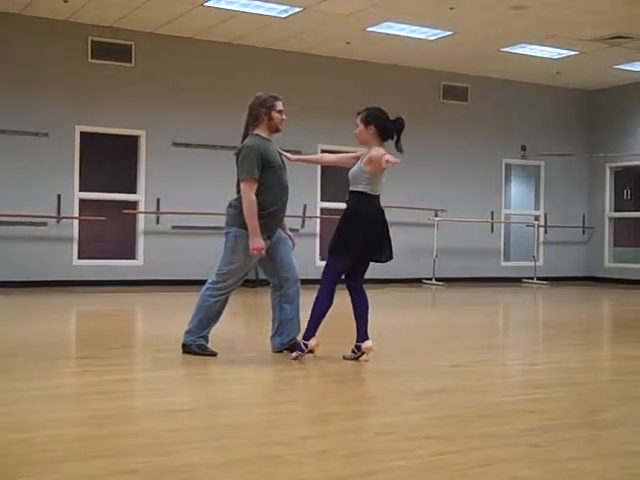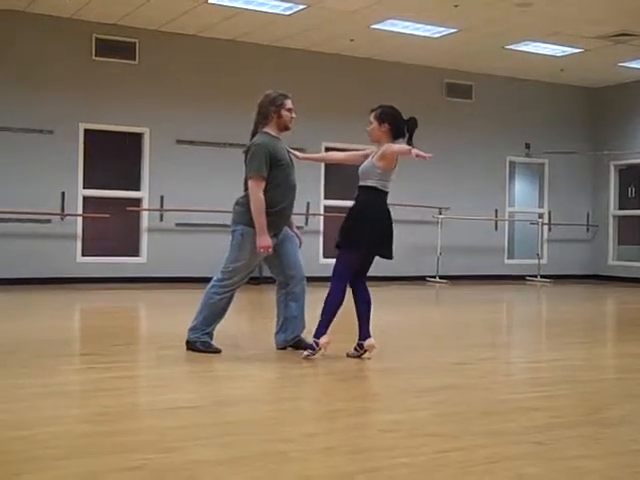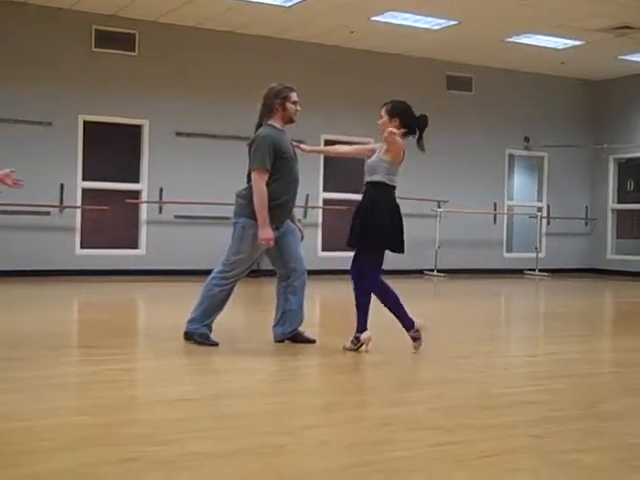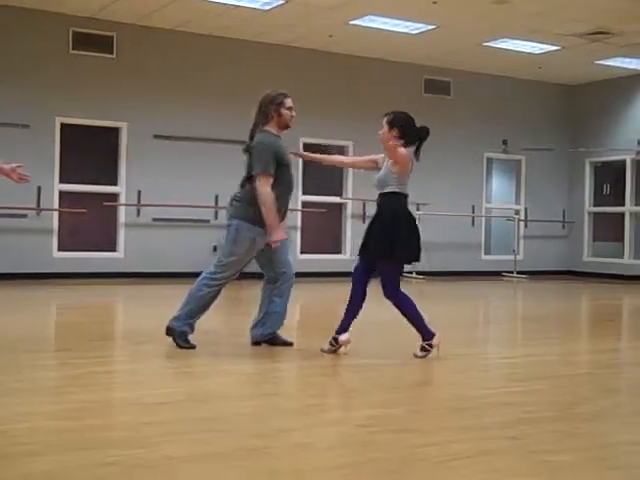
dt=0.4s
person 1, frame 1
left shoulder: (270, 146)
right shoulder: (253, 147)
right elbow: (247, 193)
left wrist: (284, 228)
right wrist: (254, 235)
left hip: (272, 231)
right hip: (246, 231)
left knee: (288, 282)
right knee: (222, 285)
left ankle: (285, 339)
right ankle: (194, 339)
person 1, frame 2
left shoulder: (278, 144)
right shoulder: (261, 145)
right elbow: (255, 191)
left wrist: (291, 226)
right wrist: (261, 233)
left hip: (278, 229)
right hip: (253, 228)
left knee: (294, 279)
right knee: (227, 282)
left ankle: (290, 336)
right ankle: (198, 335)
person 1, frame 3
left shoulder: (283, 137)
right shoulder: (266, 137)
right elbow: (258, 183)
left wrist: (293, 219)
right wrist: (263, 226)
left hip: (280, 222)
right hip: (254, 220)
left knee: (294, 272)
right knee: (228, 274)
left ankle: (287, 329)
right ankle: (197, 327)
person 1, frame 4
left shoulder: (274, 143)
right shoulder: (266, 143)
right elbow: (263, 188)
left wrist: (277, 225)
right wrist: (275, 228)
left hip: (266, 224)
right hip: (249, 221)
left knee: (282, 275)
right knee: (218, 275)
left ankle: (265, 331)
right ankle: (180, 326)
person 2, frame 1
left shoulder: (374, 155)
right shoulder: (365, 156)
left elbow: (381, 155)
right elbow: (331, 158)
left wrist: (387, 157)
right wrist: (296, 158)
left hip: (359, 221)
right hip: (367, 222)
left knee: (328, 281)
right knee: (354, 282)
left ankle: (309, 338)
right ankle: (362, 340)
person 2, frame 2
left shoulder: (388, 151)
right shoulder: (374, 153)
left elbow: (398, 148)
right elbow: (339, 156)
left wrist: (409, 149)
right wrist: (305, 156)
left hip: (368, 217)
right hip: (370, 218)
left knee: (340, 278)
right knee: (356, 280)
left ankle: (320, 336)
right ankle: (364, 339)
person 2, frame 3
left shoulder: (395, 146)
right shoulder: (381, 148)
left elbow: (392, 138)
right elbow: (346, 150)
left wrist: (390, 134)
right wrist: (311, 149)
left hip: (380, 212)
right hip: (375, 212)
left knee: (370, 277)
right knee: (359, 273)
left ankle: (411, 326)
right ankle: (361, 332)
person 2, frame 4
left shoulder: (402, 156)
right shoulder: (384, 159)
left elbow: (397, 153)
right elbow: (347, 161)
left wrist: (392, 149)
right wrist: (312, 157)
left hip: (395, 224)
right hip: (386, 222)
left knee: (390, 287)
right knee: (360, 276)
left ankle: (428, 336)
right ankle: (341, 333)
